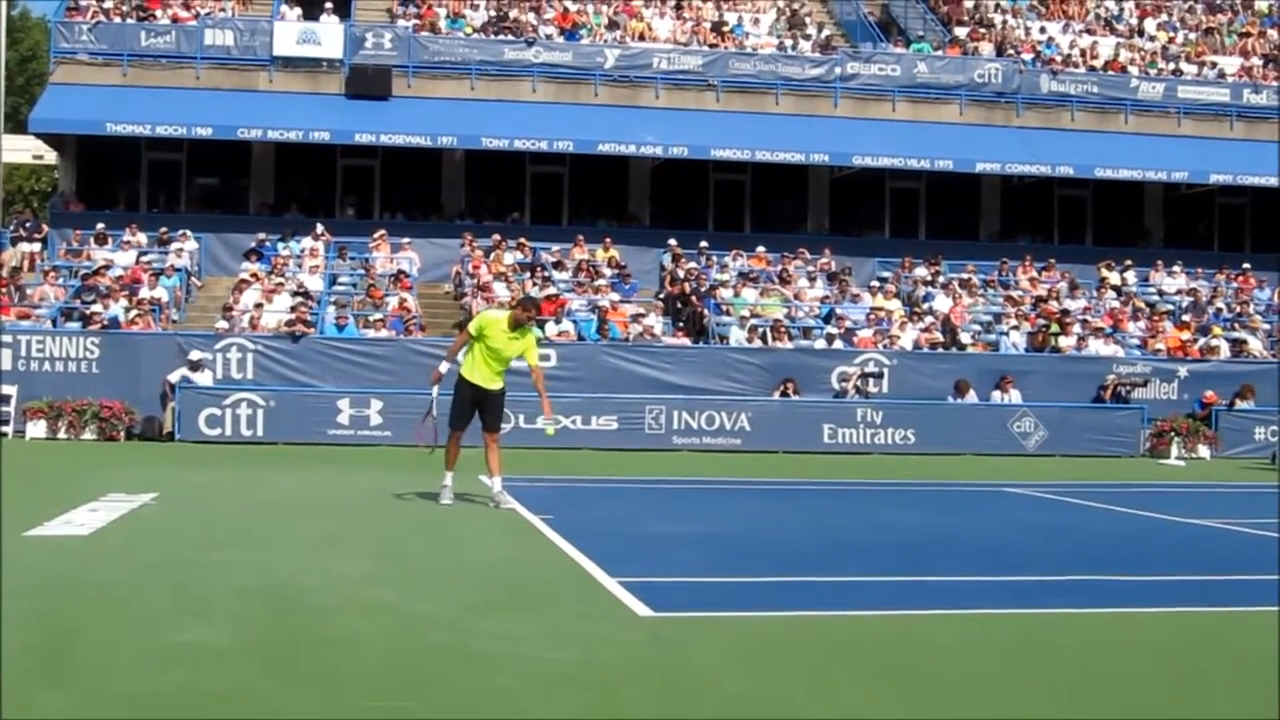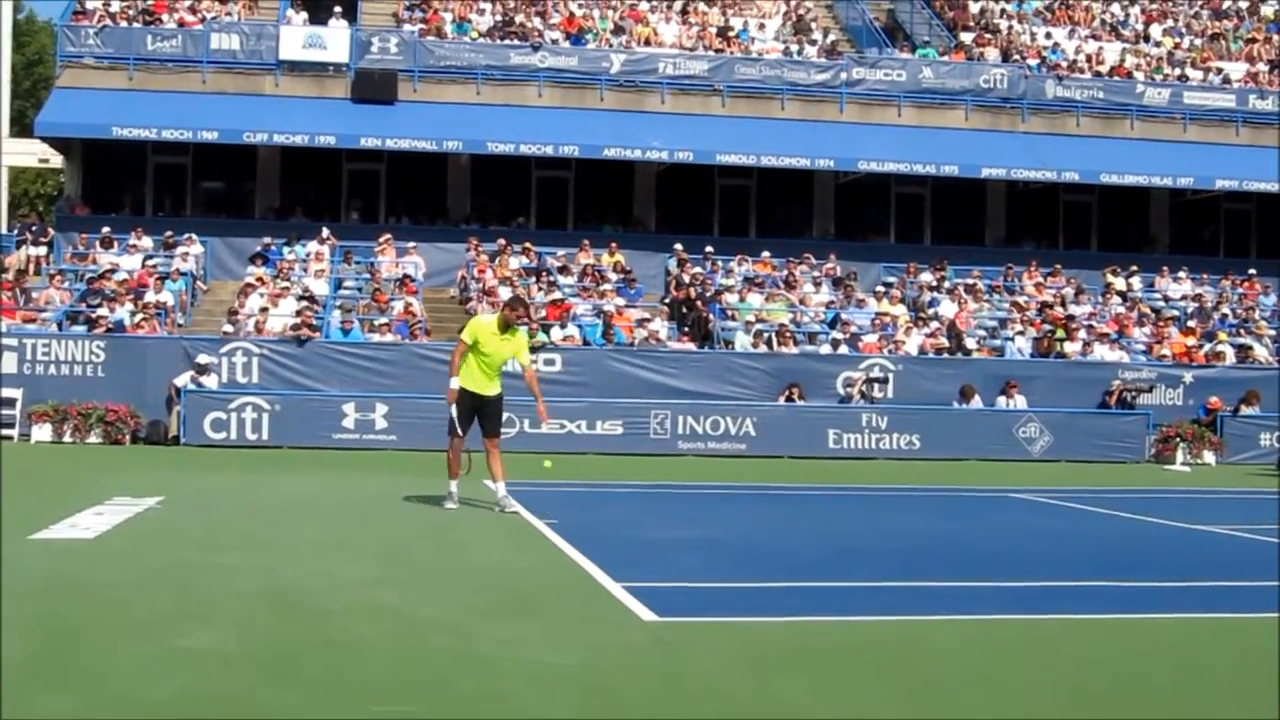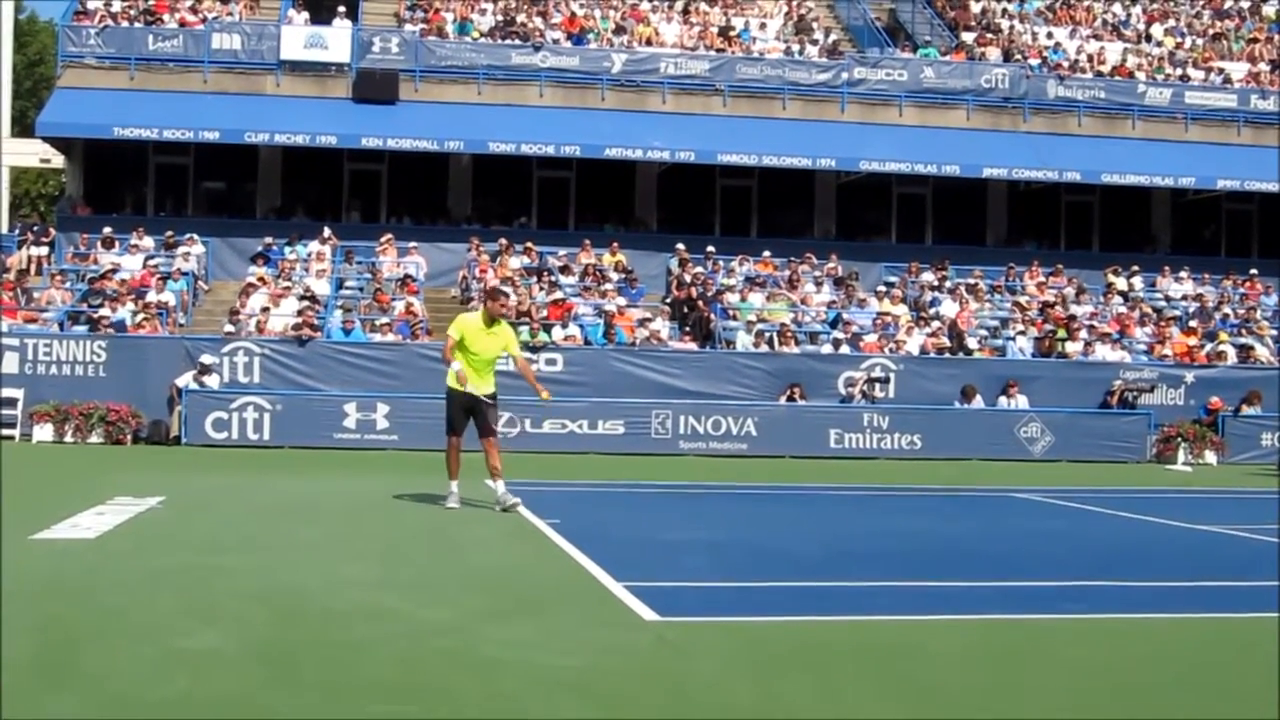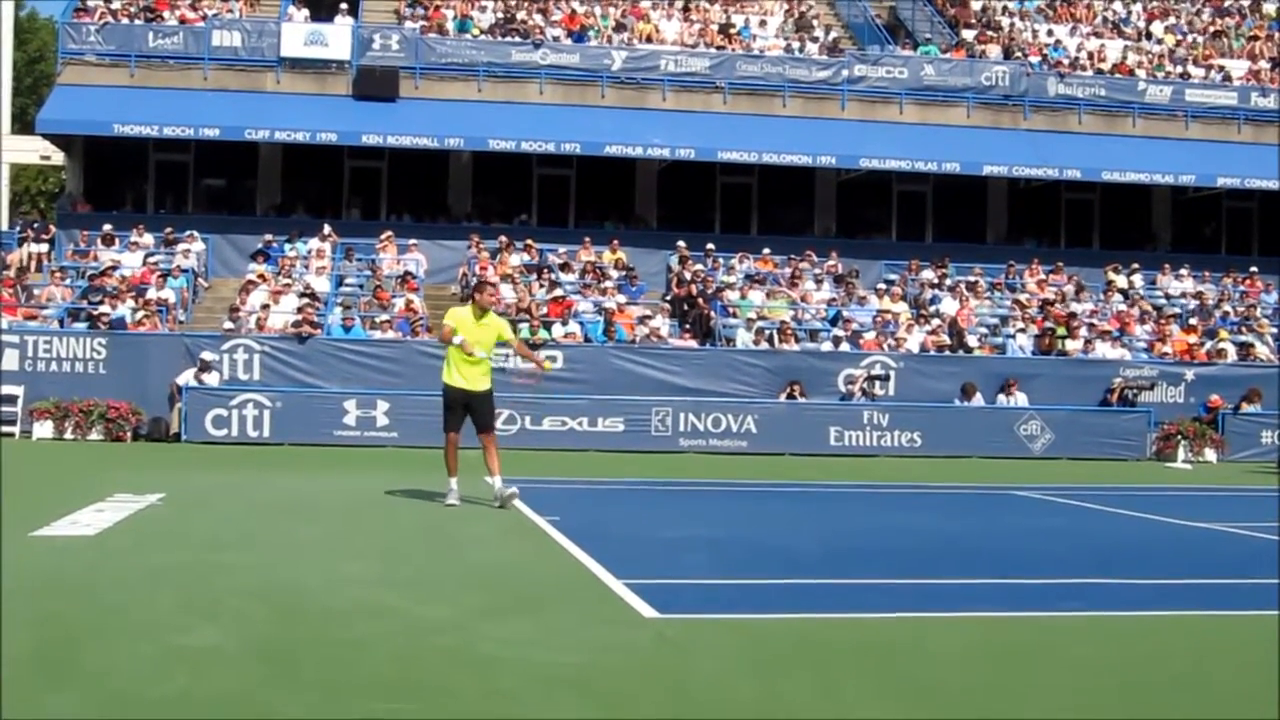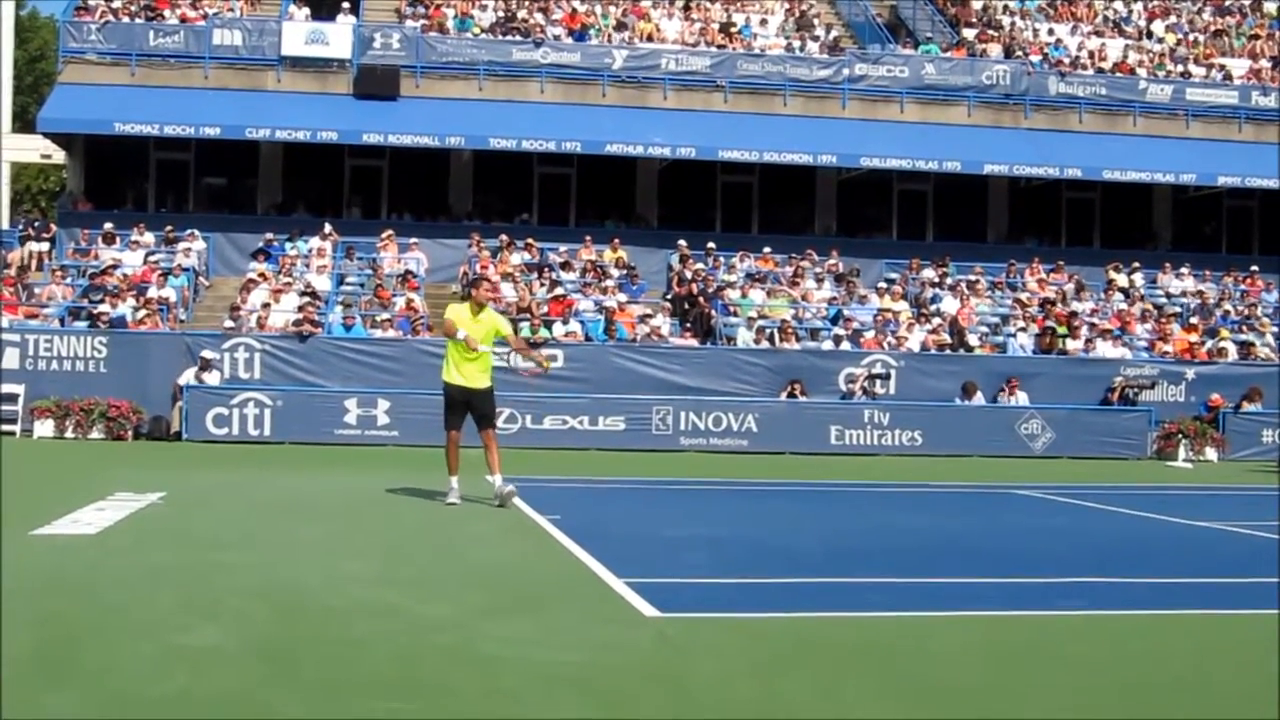
dt=0.2s
person 1, frame 1
left shoulder: (528, 338)
right shoulder: (488, 318)
left elbow: (535, 369)
right elbow: (461, 341)
left wrist: (543, 397)
right wrist: (443, 367)
left hip: (494, 389)
right hip: (468, 383)
left knee: (492, 439)
right knee: (456, 434)
left ankle: (497, 490)
right ankle: (447, 484)
person 1, frame 2
left shoulder: (519, 338)
right shoulder: (479, 323)
left elbow: (528, 371)
right elbow: (458, 353)
left wrist: (539, 402)
right wrist: (453, 384)
left hip: (492, 394)
right hip: (466, 390)
left knee: (493, 444)
right knee: (457, 441)
left ankle: (502, 495)
right ankle: (452, 491)
person 1, frame 3
left shoulder: (506, 331)
right shoulder: (464, 320)
left elbow: (520, 361)
right elbow: (447, 349)
left wrist: (538, 387)
right wrist: (457, 368)
left hip: (486, 393)
right hip: (459, 390)
left knee: (490, 443)
right knee: (454, 441)
left ankle: (502, 493)
right ankle: (453, 490)
person 1, frame 4
left shoulder: (497, 322)
right shoulder: (455, 313)
left elbow: (516, 344)
right elbow: (444, 335)
left wrist: (536, 359)
right wrist: (460, 341)
left hip: (482, 388)
right hip: (454, 386)
left knee: (488, 438)
right knee: (451, 437)
left ankle: (498, 488)
right ankle: (453, 488)
person 1, frame 5
left shoulder: (494, 318)
right shoulder: (454, 310)
left elbow: (513, 340)
right elbow: (448, 329)
left wrist: (535, 356)
right wrist: (464, 336)
left hip: (482, 385)
right hip: (455, 384)
left knee: (489, 435)
right knee: (453, 435)
left ankle: (499, 487)
right ankle: (453, 486)
